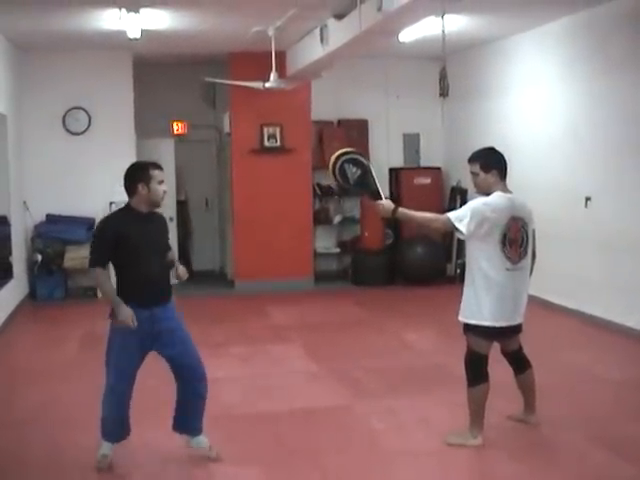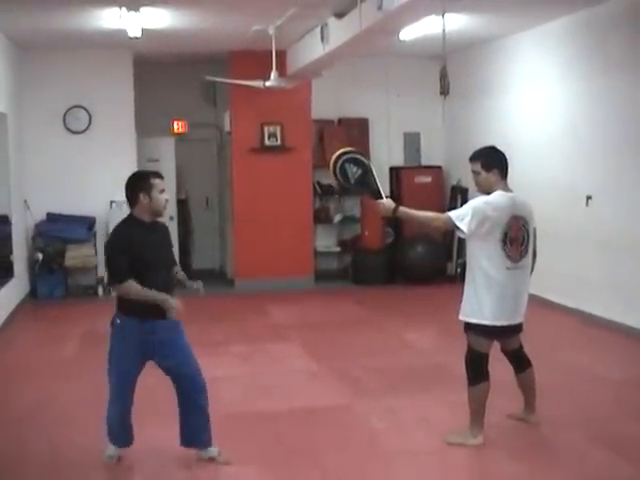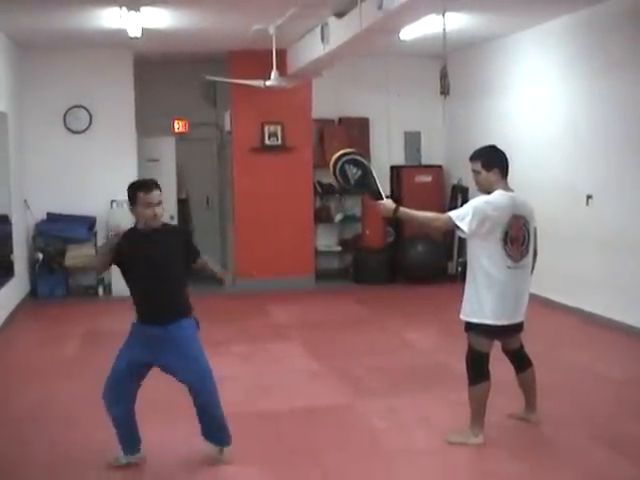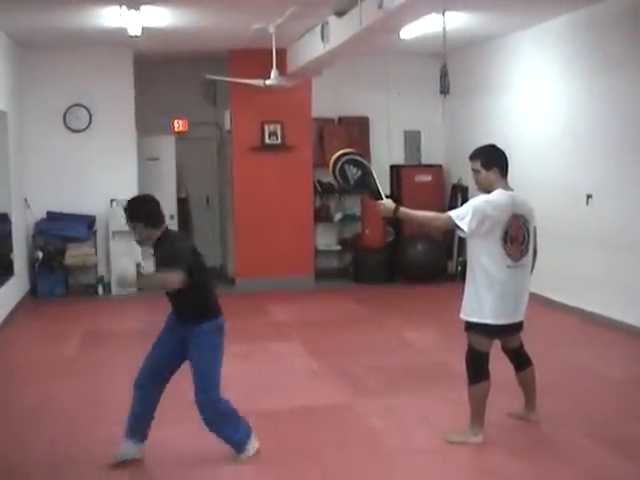
dt=0.2s
person 1, frame 1
left shoulder: (484, 207)
right shoulder: (523, 208)
left elbow: (439, 223)
right elbow: (531, 255)
left wrist: (395, 211)
left hip: (486, 303)
right hip: (512, 301)
left knee: (476, 364)
right knee: (515, 354)
left ankle: (474, 433)
right ankle: (530, 412)
person 1, frame 2
left shoulder: (485, 206)
right shoulder: (524, 207)
left elbow: (440, 222)
right elbow: (531, 253)
left wrist: (395, 210)
left hip: (487, 302)
right hip: (512, 299)
left knee: (476, 362)
right knee: (515, 353)
left ankle: (475, 432)
right ankle: (530, 411)
person 1, frame 3
left shoulder: (486, 205)
right shoulder: (524, 206)
left elbow: (440, 223)
right elbow: (532, 252)
left wrist: (396, 211)
left hip: (488, 301)
right hip: (513, 299)
left knee: (477, 362)
right knee: (516, 352)
left ankle: (475, 431)
right ankle: (531, 410)
person 1, frame 4
left shoulder: (485, 205)
right shoulder: (524, 206)
left elbow: (440, 222)
right elbow: (531, 252)
left wrist: (396, 210)
left hip: (488, 301)
right hip: (513, 297)
left knee: (477, 361)
right knee: (516, 352)
left ankle: (475, 431)
right ankle: (531, 409)
person 2, frame 1
left shoulder: (159, 222)
right shoulder: (112, 225)
right elbow: (97, 269)
left wrist: (175, 265)
right wrist: (117, 306)
left hip: (165, 312)
right hip: (131, 317)
left knee: (193, 373)
right knee: (119, 384)
left ankle: (194, 434)
right ankle: (109, 442)
person 2, frame 2
left shoulder: (161, 231)
right shoulder: (121, 236)
right elbow: (120, 285)
left wrist: (186, 282)
right wrist: (162, 299)
left hip: (165, 324)
right hip: (131, 326)
left knee: (193, 385)
right knee: (120, 392)
left ankle: (203, 445)
right ankle: (116, 444)
person 2, frame 3
left shoulder: (177, 235)
right shoulder: (123, 242)
left elbow: (196, 260)
right elbow: (98, 266)
left wrist: (219, 271)
right wrist: (109, 245)
left hip: (179, 329)
right hip: (144, 331)
left knee: (204, 390)
right knee: (115, 393)
left ankle: (218, 441)
right ankle: (131, 451)
person 2, frame 4
left shoulder: (174, 247)
right shoulder: (165, 245)
left elbow: (174, 280)
left wrist: (140, 280)
left hip: (205, 326)
right hip: (181, 323)
left knee: (207, 398)
right knee: (147, 382)
left ankle: (245, 440)
right ankle: (132, 445)
